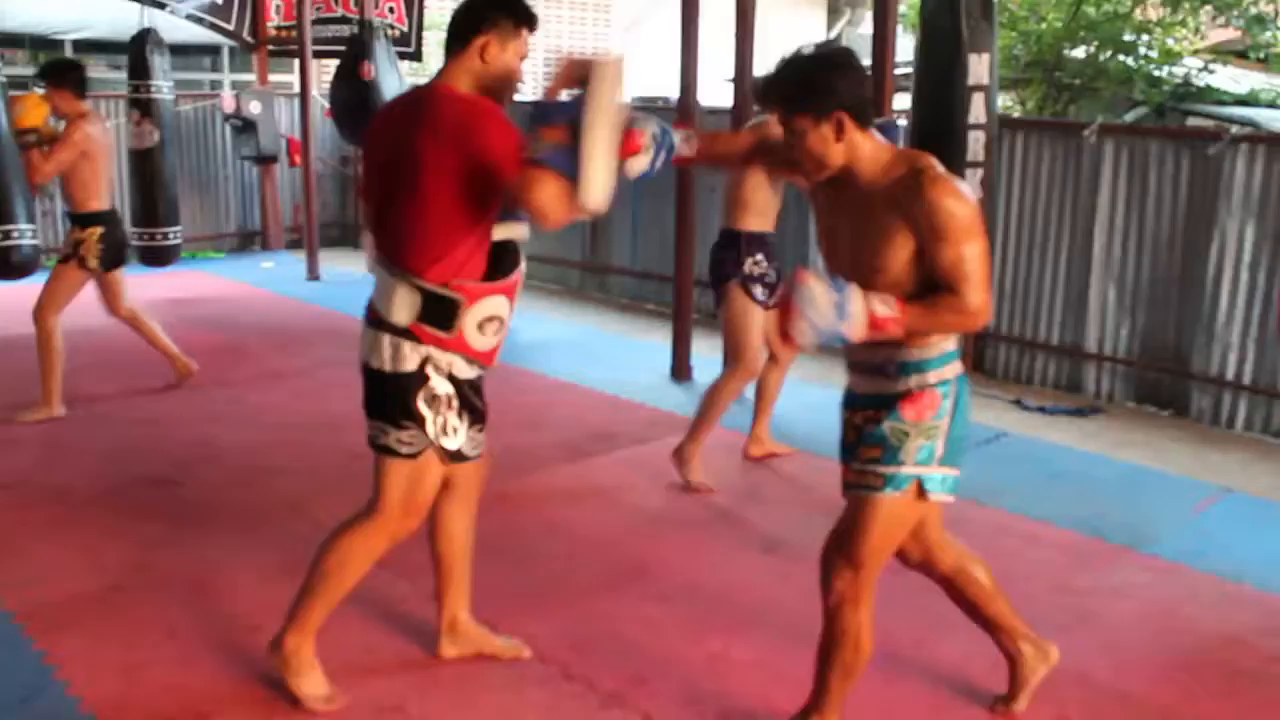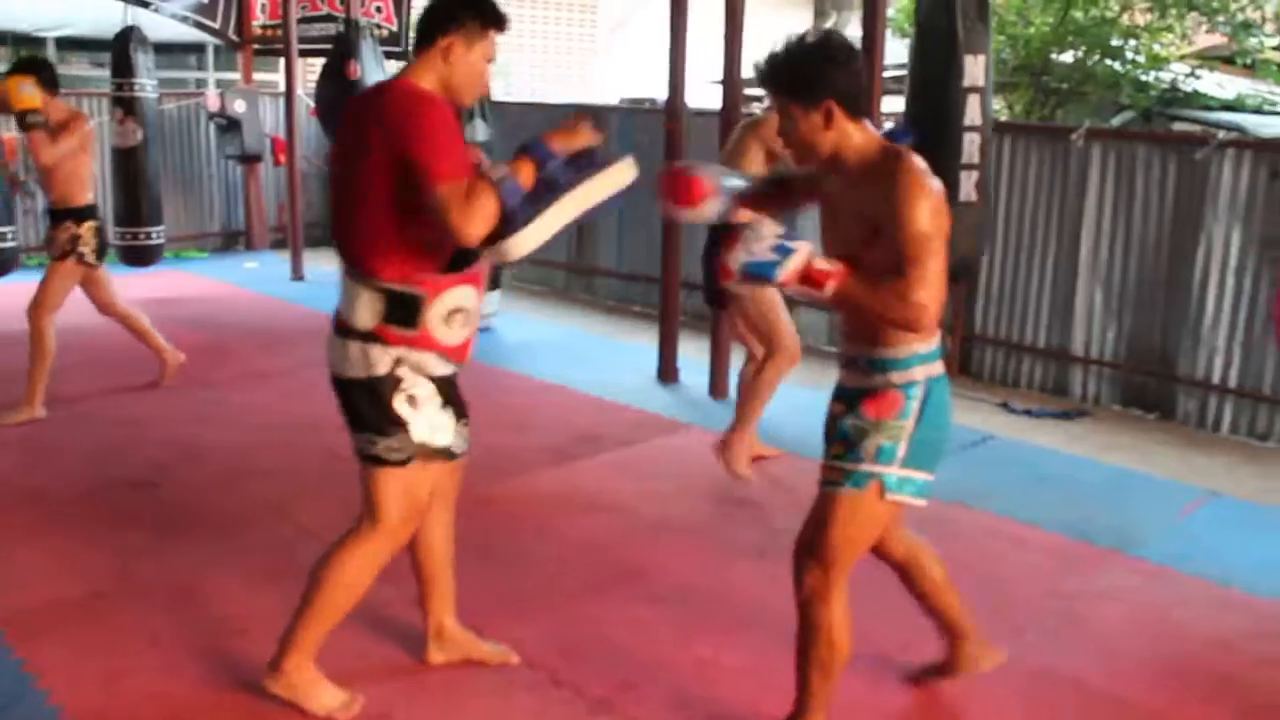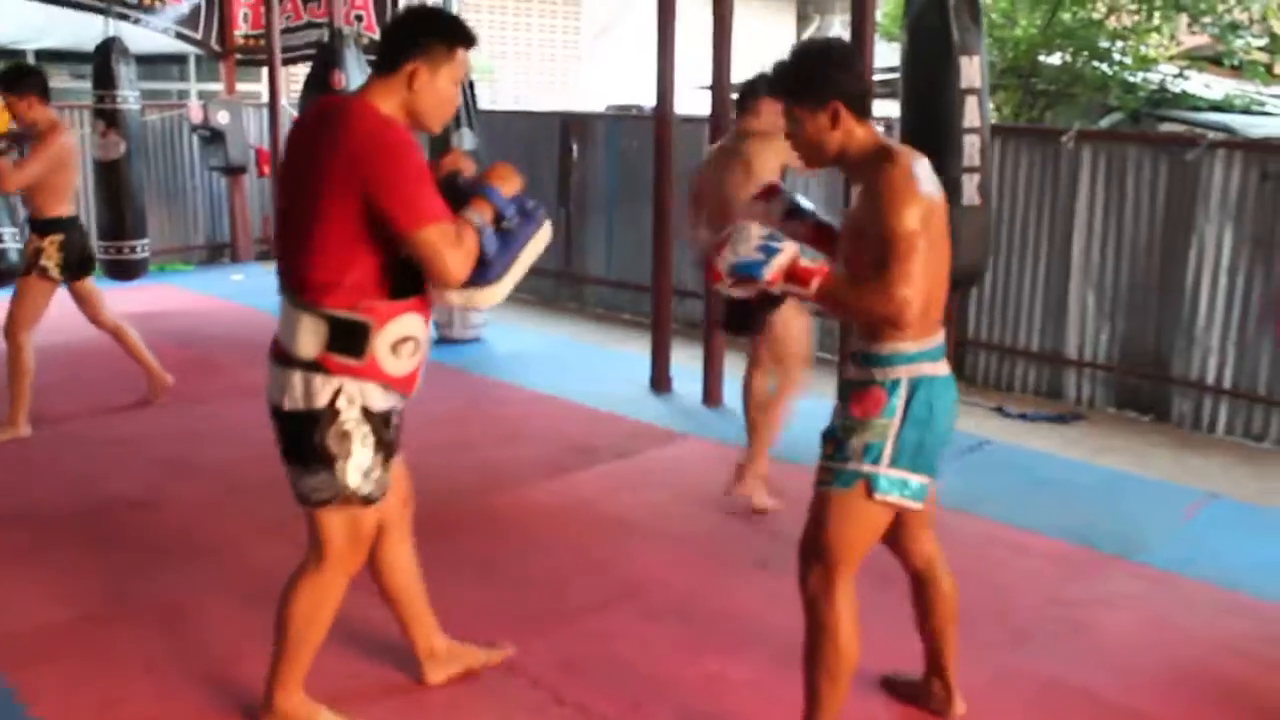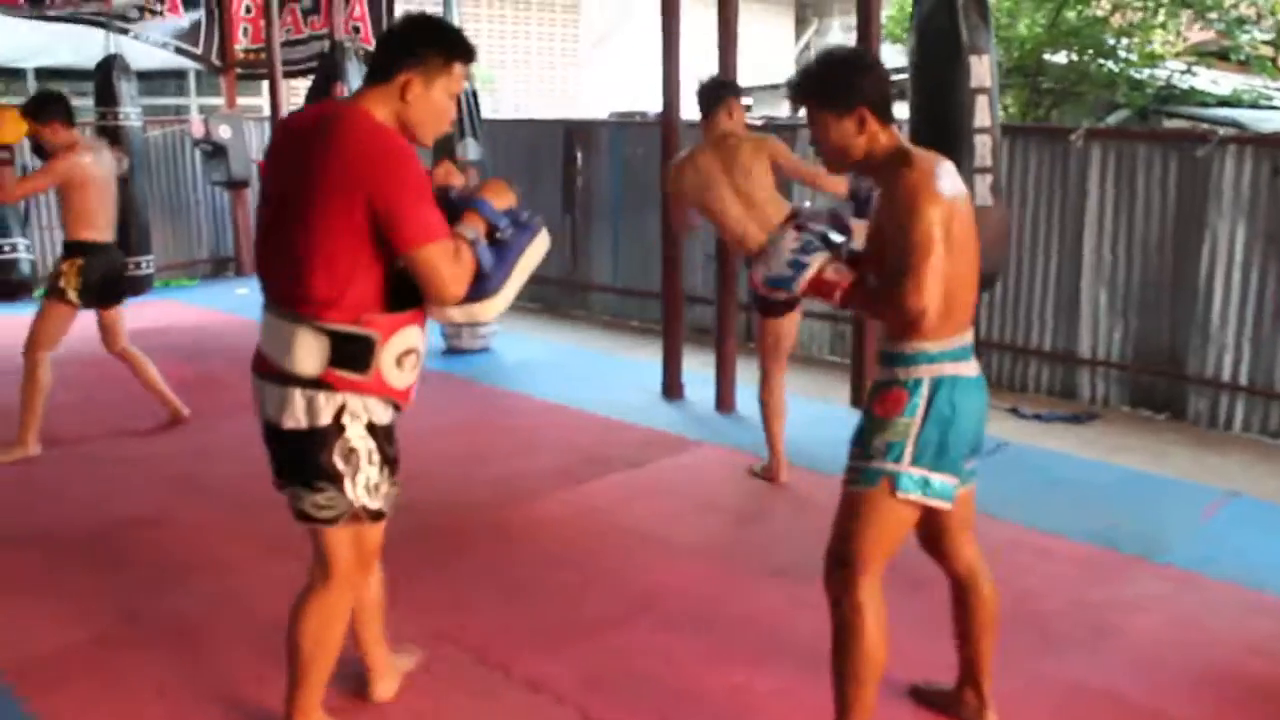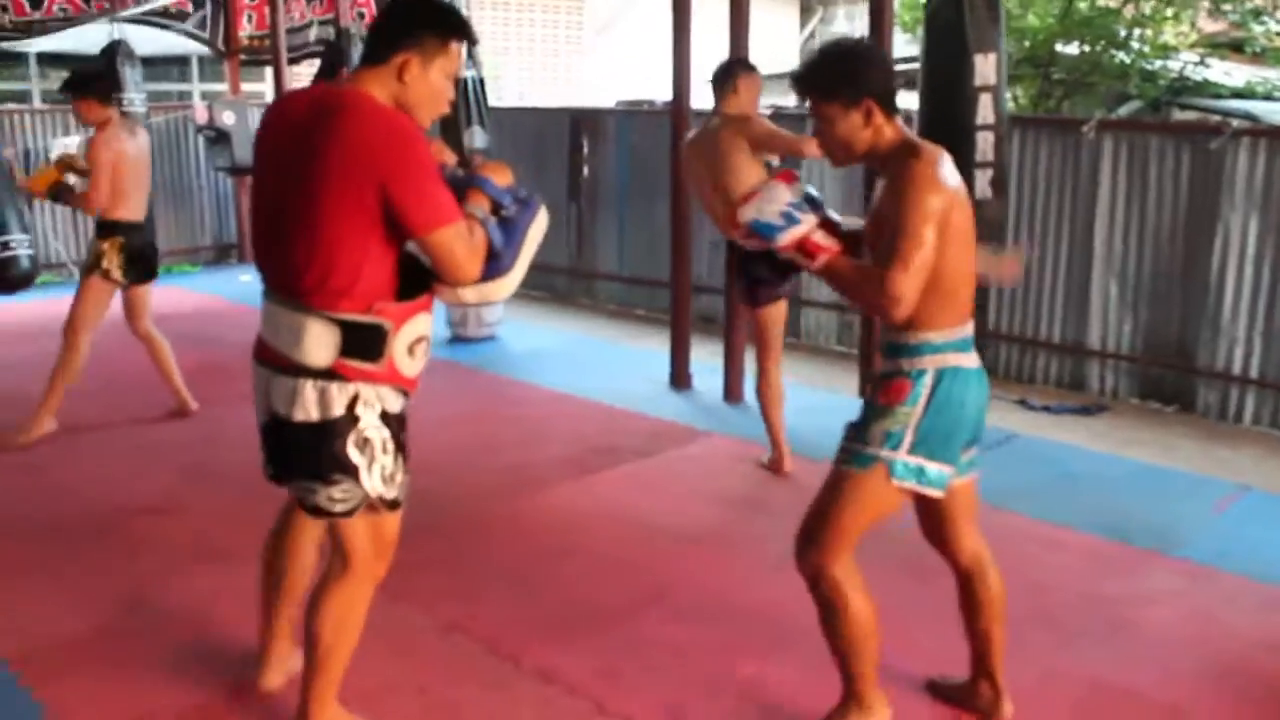
dt=0.2s
person 1, frame 1
left shoulder: (400, 113)
right shoulder: (476, 115)
right elbow: (560, 204)
right wrist: (558, 104)
left hip: (412, 333)
right hip: (425, 347)
left knee: (463, 479)
right knee: (395, 510)
left ankle: (457, 627)
right ankle: (294, 645)
person 1, frame 2
left shoulder: (373, 103)
right shoulder: (420, 113)
right elbow: (466, 223)
left wrist: (480, 171)
right wrist: (539, 156)
left hip: (393, 336)
right hip: (397, 346)
left knee: (437, 483)
right knee: (392, 516)
left ankle: (445, 632)
person 1, frame 3
left shoulder: (321, 117)
right shoulder: (383, 142)
right elbow: (451, 266)
left wrist: (436, 179)
right wrist: (488, 195)
left hip: (317, 358)
right hip: (338, 377)
left knee: (392, 512)
right knee: (342, 547)
left ankle: (436, 651)
person 1, frame 4
left shoulder: (301, 128)
right shoulder: (385, 154)
right elbow: (448, 284)
left wrist: (423, 193)
right wrist: (479, 208)
left hip: (284, 369)
right hip: (335, 391)
left knee: (354, 536)
right knee: (347, 562)
person 1, frame 5
left shoulder: (285, 112)
right shoulder: (393, 139)
right elbow: (463, 264)
right wrist: (483, 189)
left hip: (283, 358)
right hip: (345, 379)
left knee: (306, 507)
right knee: (364, 555)
left ankle: (276, 654)
person 2, frame 1
left shoulder: (934, 194)
right shoulder: (829, 170)
left elbow: (974, 308)
right elbow: (745, 146)
left wrist: (865, 320)
right wrist: (677, 142)
left hip: (922, 398)
right hip: (868, 390)
left knee: (847, 567)
right knee: (919, 545)
right ankle: (1025, 651)
person 2, frame 2
left shoulder: (904, 184)
right shoulder: (845, 172)
left elbow: (916, 309)
right elbow: (782, 192)
left wrist: (805, 271)
right wrist: (731, 191)
left hip: (898, 395)
right hip: (875, 384)
left knee: (818, 565)
right knee: (886, 538)
right ankle: (967, 644)
person 2, frame 3
left shoulder: (894, 181)
right shoulder: (897, 167)
left elbow: (899, 306)
left wrist: (792, 270)
right wrist: (800, 220)
left hip: (894, 393)
right hip: (915, 385)
left knee: (825, 568)
right knee: (914, 544)
person 2, frame 4
left shoulder: (912, 183)
right shoulder: (929, 172)
left elbow: (916, 311)
left hip: (920, 393)
right hip: (954, 385)
left knee: (852, 574)
right knee: (954, 550)
person 2, frame 5
left shoulder: (918, 175)
right shoulder: (913, 169)
left elbow: (893, 295)
right elbow: (878, 256)
left wrist: (802, 243)
right wrist: (812, 219)
left hip: (924, 383)
right hip: (947, 378)
left knee: (821, 549)
right knee: (960, 541)
person 3, frame 1
left shoulder: (772, 133)
right shoulder: (770, 130)
left hip: (757, 254)
right hip: (740, 254)
left knee: (782, 352)
right knee: (748, 364)
left ankle: (758, 439)
right ankle: (690, 450)
person 3, frame 2
left shoulder: (750, 131)
right shoulder: (767, 128)
left knee: (760, 351)
right knee: (786, 351)
left ankle: (747, 443)
right ankle: (733, 441)
person 3, frame 3
left shoulder: (712, 158)
right shoulder: (769, 143)
left elbow: (697, 226)
left knee: (760, 365)
right knee: (791, 374)
left ankle: (755, 463)
right ankle: (746, 476)
person 3, frame 4
left shoulder: (680, 169)
right shoulder: (756, 144)
left elbow: (685, 223)
right elbow: (825, 183)
right wrist: (853, 186)
left knee: (773, 367)
left ankle: (776, 462)
person 3, frame 5
left shoulder: (692, 145)
right shoulder: (743, 126)
right elbow: (806, 147)
left hip: (746, 257)
left knee: (769, 358)
left ankle: (779, 453)
person 4, frame 1
left shoulder: (81, 129)
right shoulder: (92, 125)
left elbow: (38, 177)
right elbow: (61, 165)
left wrist: (29, 134)
right wrist: (38, 133)
left hip: (93, 233)
right hip: (96, 229)
left knee: (45, 313)
right knee: (122, 308)
left ankle: (51, 402)
right ankle: (181, 361)
person 4, frame 2
left shoulder: (78, 123)
right shoulder: (45, 125)
left elbow: (44, 159)
left hip: (80, 228)
right hip: (68, 224)
left knee: (40, 313)
right knee: (109, 303)
left ankle: (32, 403)
right ankle: (168, 354)
person 4, frame 3
left shoulder: (55, 139)
right shoulder: (49, 132)
right elbow: (34, 167)
left hip: (54, 238)
right hip: (70, 233)
right knee: (102, 315)
right ankle: (158, 375)
person 4, frame 4
left shoulder: (69, 160)
right shoulder: (101, 151)
right wrist: (42, 150)
left hip: (83, 262)
right hip: (111, 257)
left knee: (36, 351)
right knee: (118, 345)
right ankle: (176, 407)
person 4, frame 5
left shoulder: (102, 140)
right shoulder: (138, 131)
left elbow: (96, 202)
left wrist: (59, 192)
right wrist: (79, 170)
left hip: (116, 241)
right hip: (142, 235)
left knee: (77, 330)
right knee: (143, 325)
left ankle: (44, 417)
right ankle: (185, 399)
